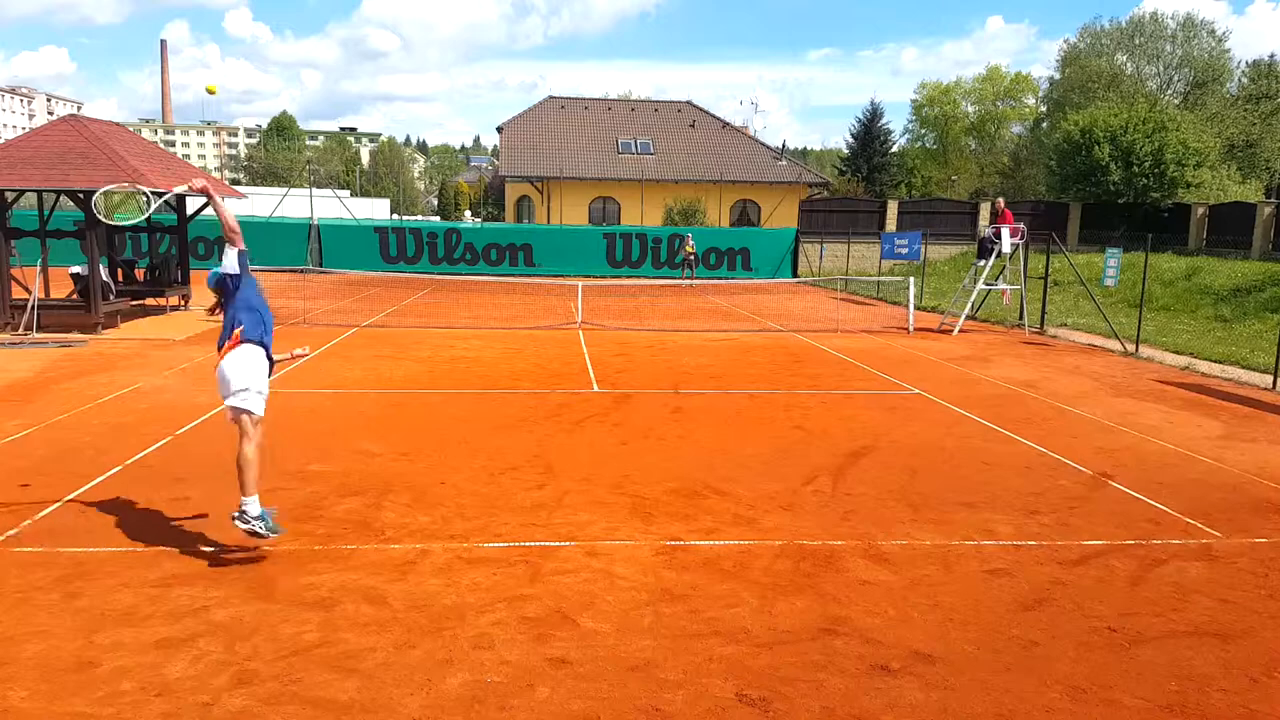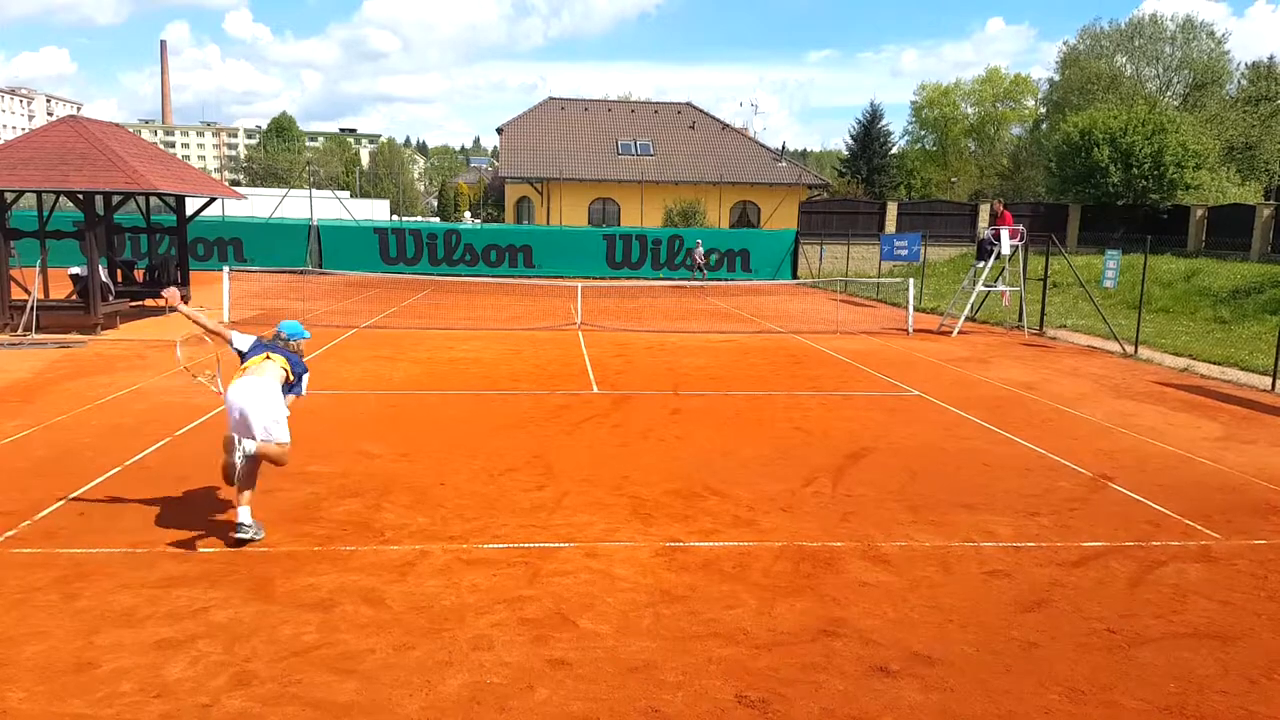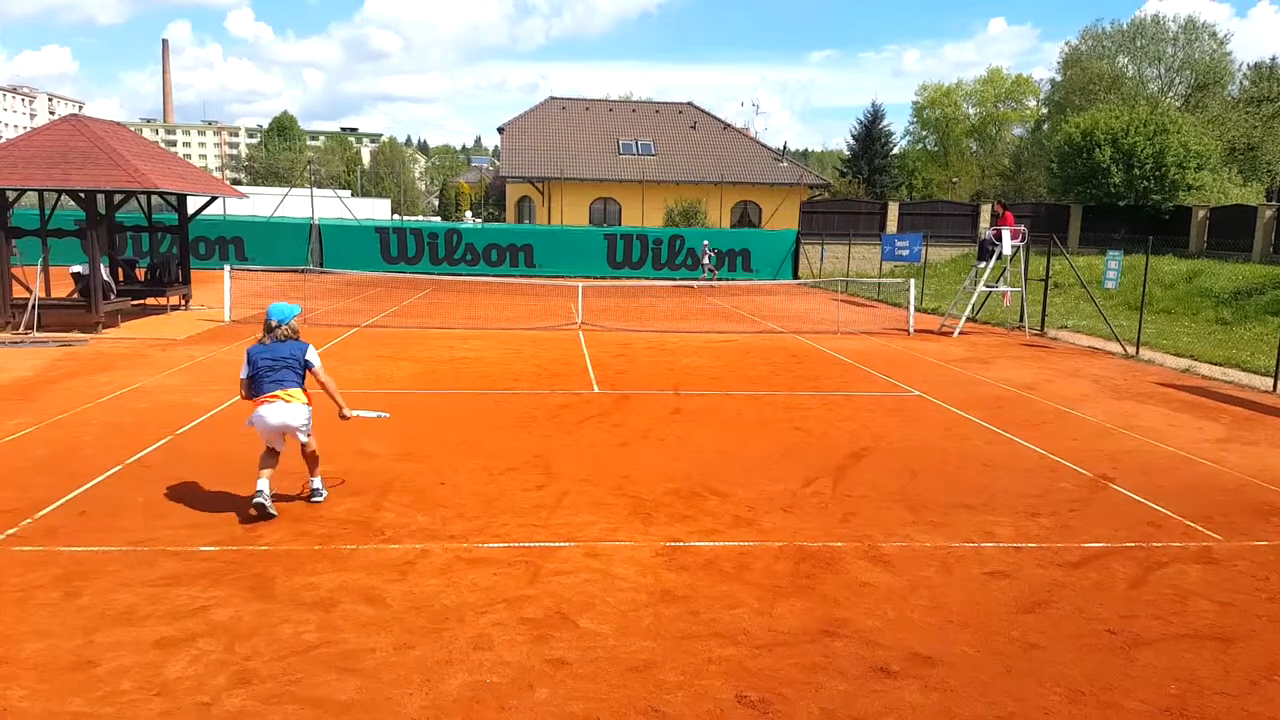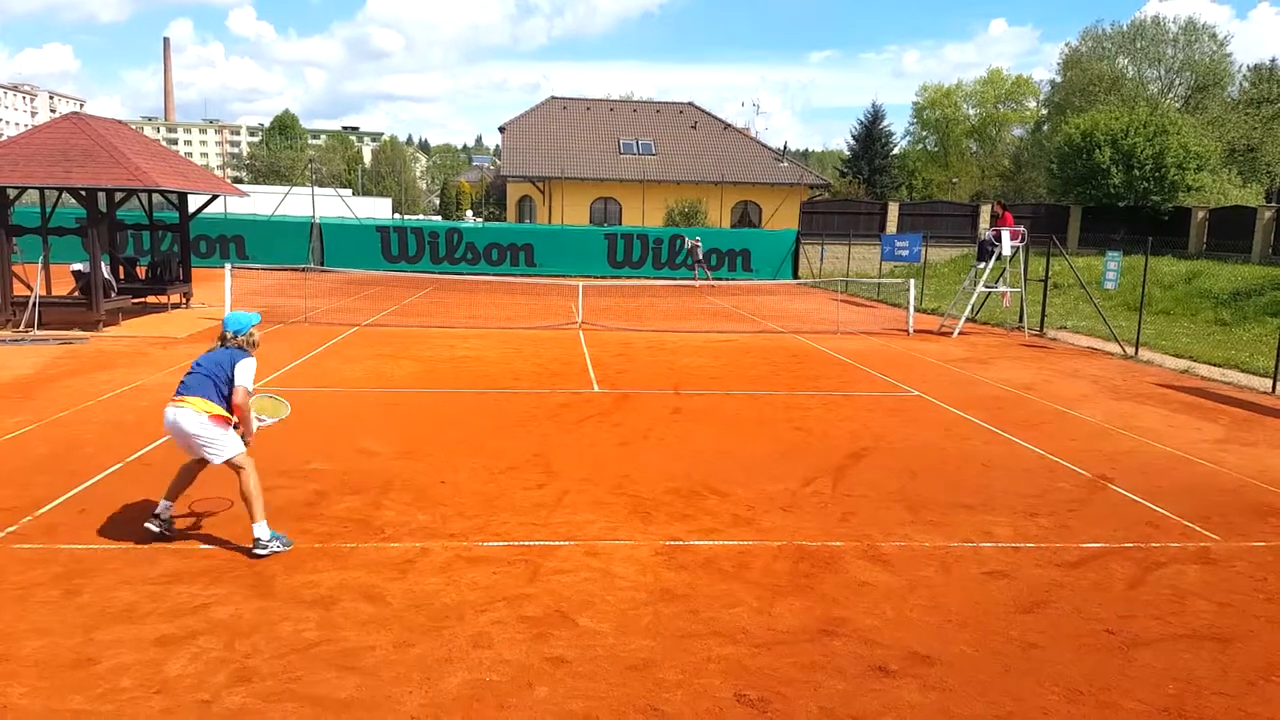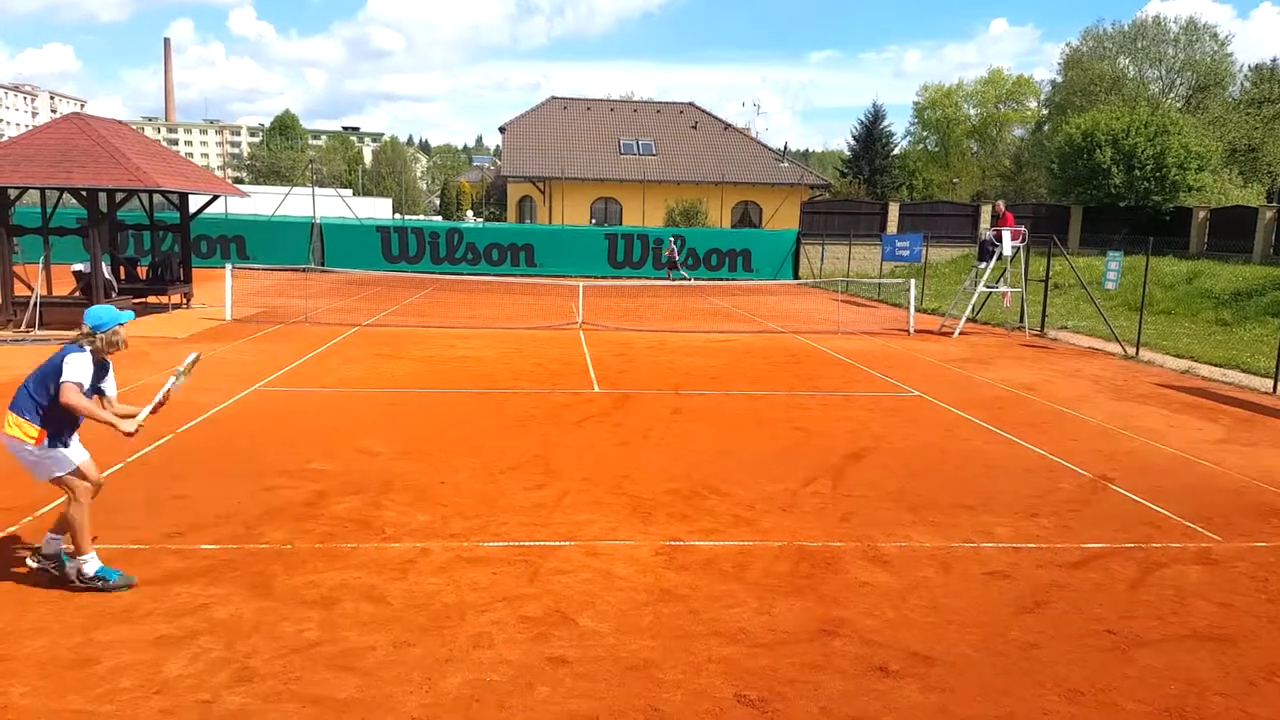
dt=0.5s
person 1, frame 1
left shoulder: (236, 307)
right shoulder: (234, 279)
right elbow: (233, 233)
left wrist: (287, 355)
right wrist: (211, 192)
left hip: (240, 361)
right hip: (243, 360)
left knee: (252, 432)
right knee: (250, 433)
left ankle: (252, 508)
right ankle: (250, 509)
person 1, frame 2
left shoulder: (254, 343)
right shoulder: (300, 370)
left elbow: (218, 330)
right elbow: (287, 405)
left wrist: (180, 306)
left hip: (237, 391)
right hip: (265, 392)
left knee: (254, 457)
right knee: (280, 455)
left ankle: (243, 522)
right ankle: (245, 448)
person 1, frame 3
left shoulder: (252, 351)
right shoulder: (302, 347)
left elbow: (244, 392)
right elbow: (322, 377)
right wrist: (342, 406)
left hip: (263, 412)
right hip: (294, 408)
left knee: (273, 449)
right knee: (307, 441)
left ankle: (262, 492)
right ankle: (316, 486)
person 1, frame 4
left shoulder: (214, 356)
right shoulder: (245, 359)
right elbow: (238, 400)
left wrist: (233, 423)
right wrist: (248, 428)
left hip: (174, 412)
right hip: (196, 416)
left knee: (200, 458)
right knee: (245, 467)
left ankle: (159, 517)
right ankle: (263, 537)
person 1, frame 5
left shoulder: (102, 364)
right shoulder: (80, 357)
left elbow: (112, 408)
right elbow: (68, 398)
left wrist: (147, 410)
right wrist: (117, 423)
left hip: (54, 431)
right hip: (30, 432)
left knee: (93, 481)
right knee: (82, 489)
left ankle: (49, 552)
right ankle: (88, 568)
